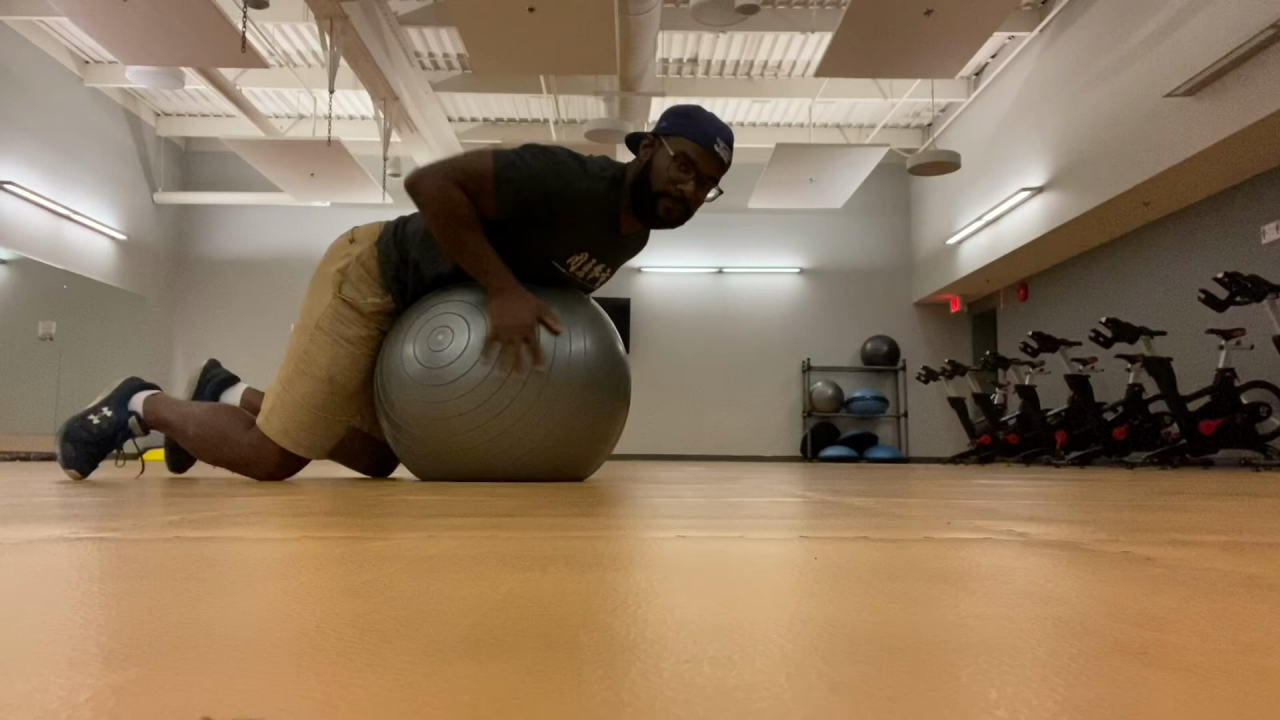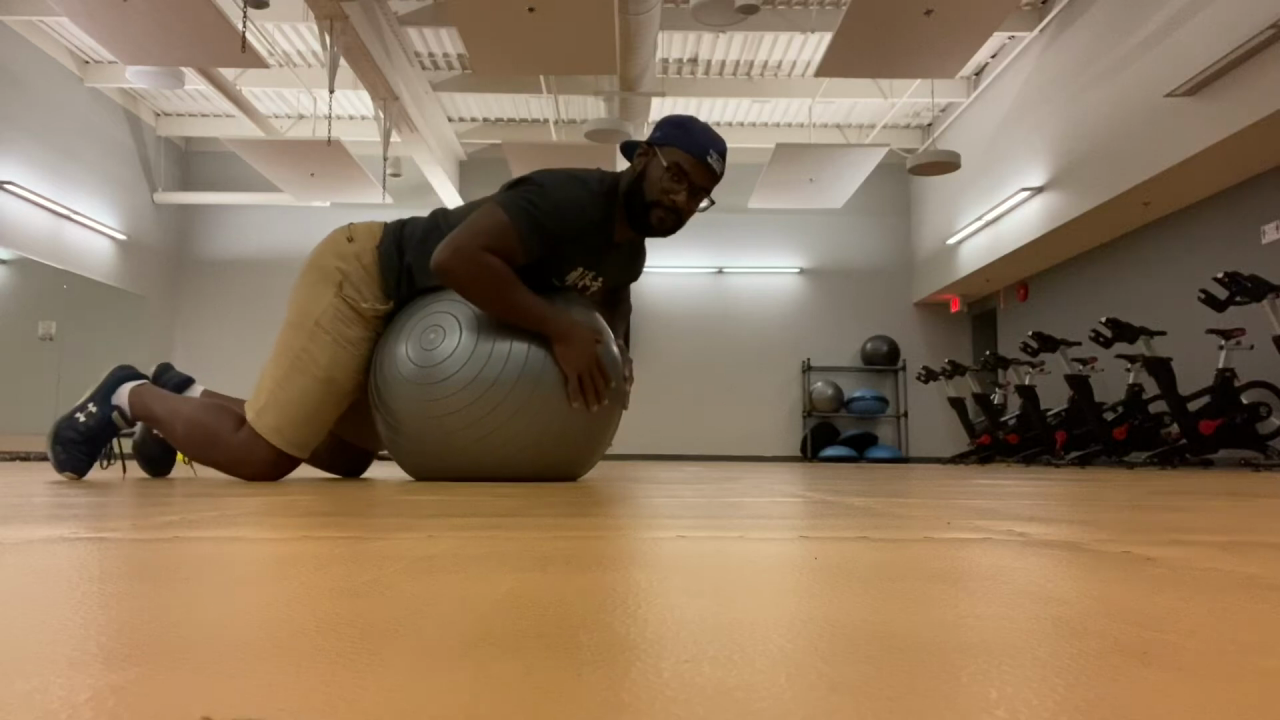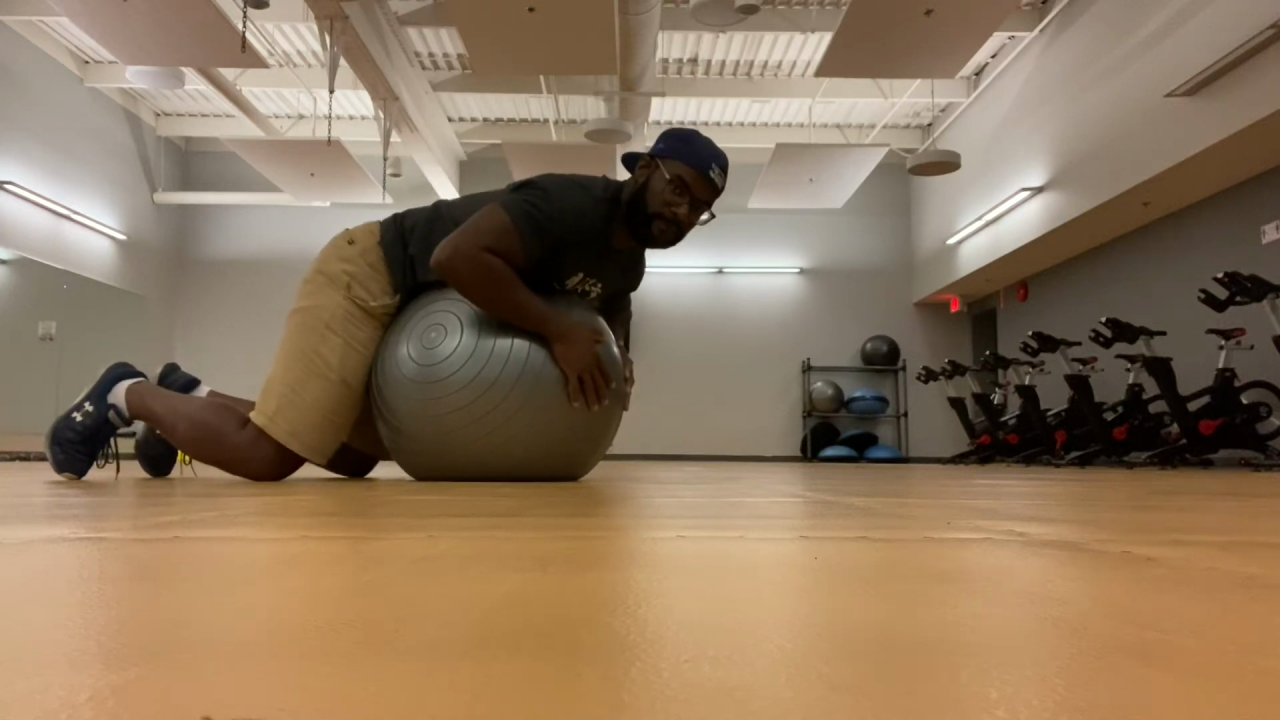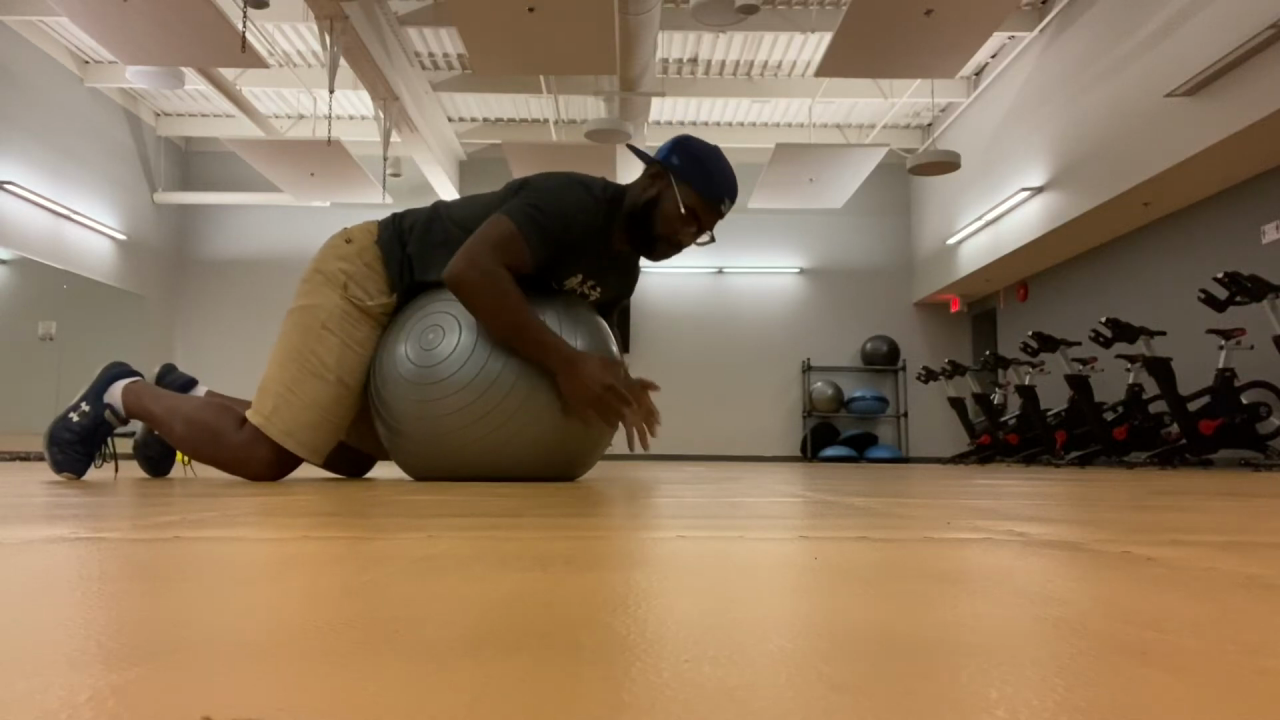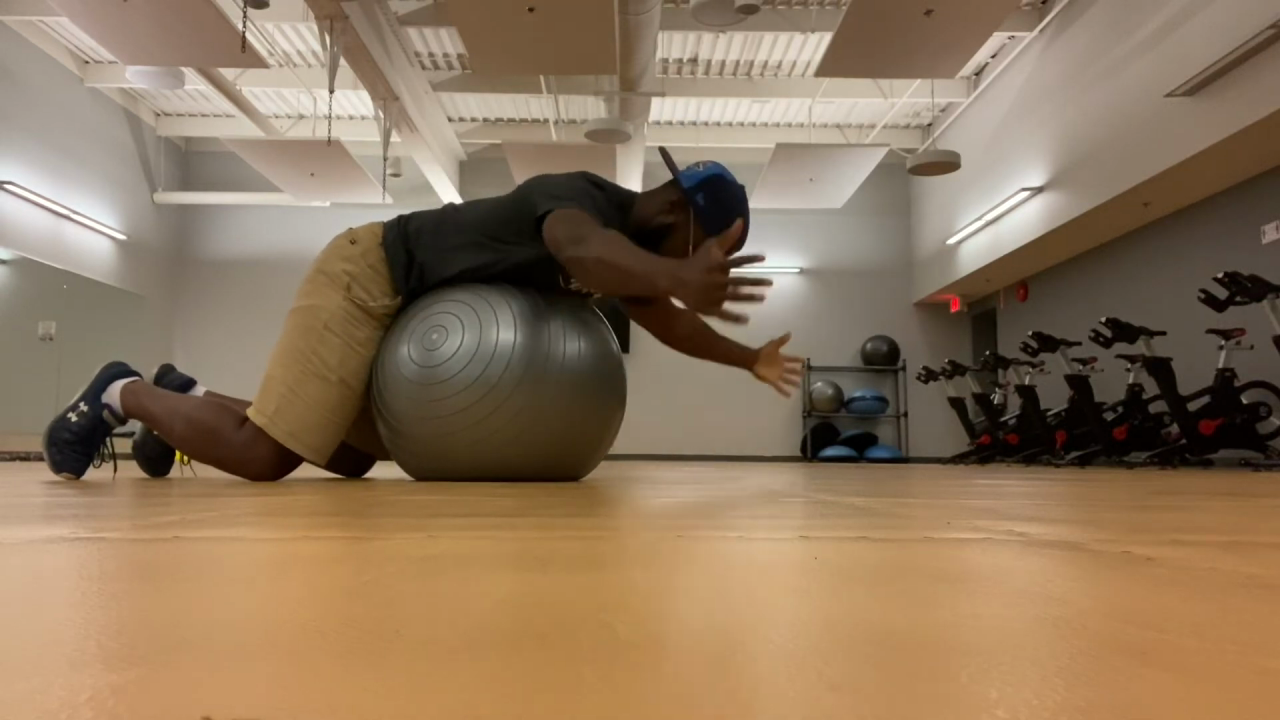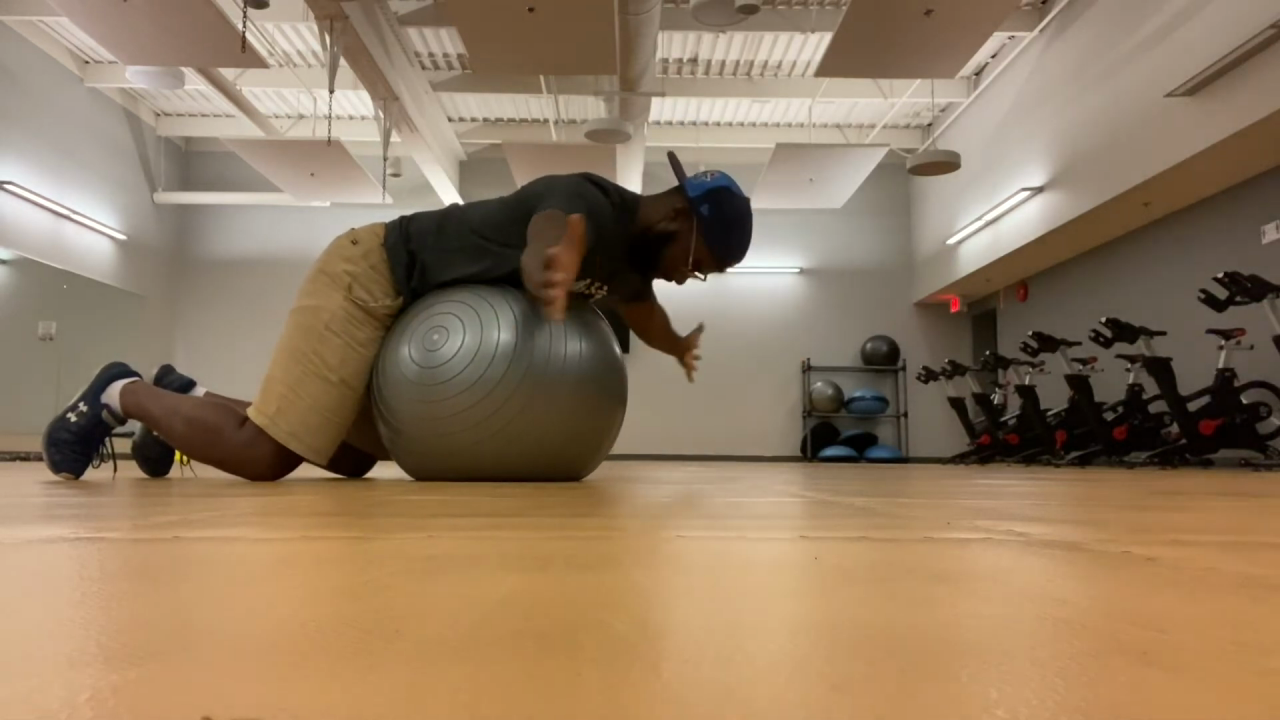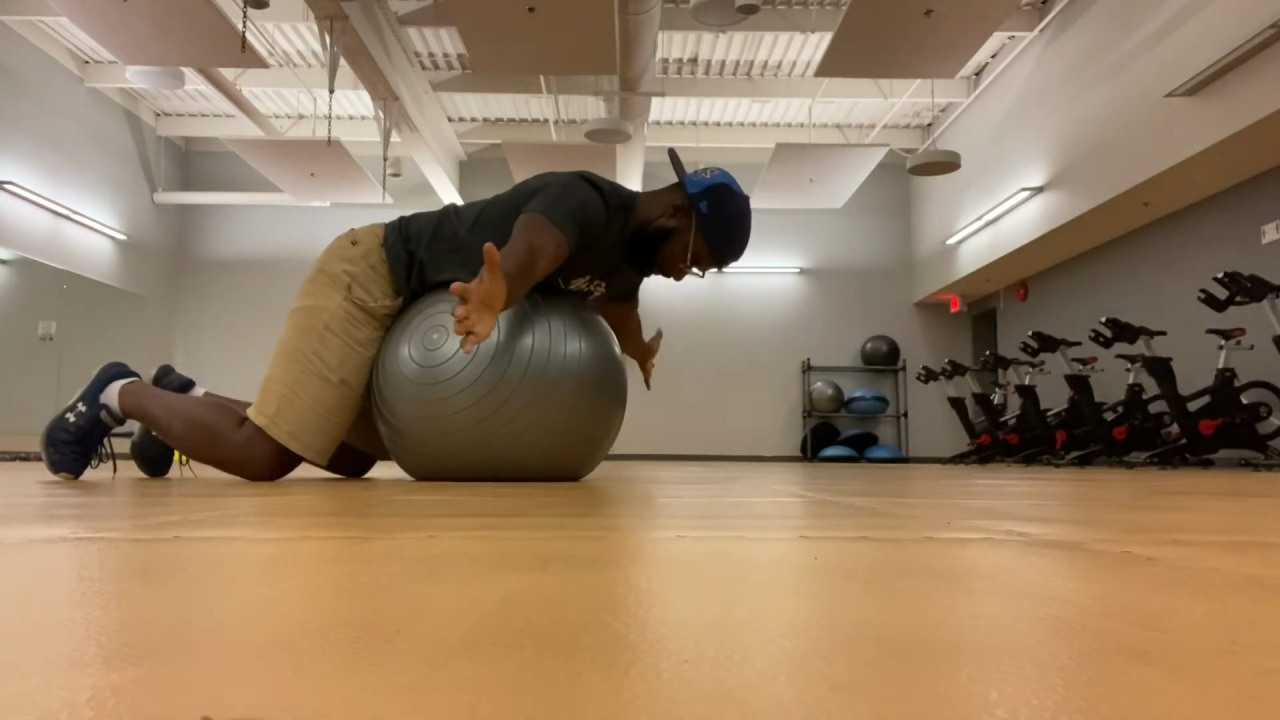
dt=0.7s
person 1, frame 1
left shoulder: (632, 235)
right shoulder: (570, 180)
right elbow: (428, 180)
right wrist: (501, 290)
left hip: (425, 309)
right hip: (374, 279)
left knee: (377, 457)
right knee: (271, 455)
left ankle: (233, 394)
right ankle: (143, 405)
person 1, frame 2
left shoulder: (629, 248)
right shoulder: (568, 199)
left elbow: (612, 298)
right elbow: (456, 259)
left wrist: (615, 348)
right wrist: (559, 331)
left hip: (407, 307)
right hip: (365, 275)
left knee: (346, 457)
right knee: (260, 456)
left ankle: (185, 395)
right ankle: (134, 398)
person 1, frame 3
left shoulder: (627, 263)
right shoulder: (574, 204)
left elbow: (611, 311)
right elbow: (457, 258)
left wrist: (613, 353)
right wrist: (557, 331)
left hip: (416, 309)
right hip: (371, 275)
left knee: (352, 456)
right knee: (264, 454)
left ankle: (192, 395)
right ankle: (129, 395)
person 1, frame 4
left shoulder: (622, 268)
right shoulder: (571, 202)
right elbow: (469, 271)
left wrist: (616, 384)
right wrist: (565, 364)
left hip: (412, 311)
right hip: (369, 275)
left knee: (350, 455)
right knee: (261, 453)
left ankle: (187, 395)
right ankle: (126, 394)
person 1, frame 5
left shoulder: (629, 241)
right shoulder: (581, 199)
left elbow: (664, 314)
right elbow: (584, 253)
left wrist: (749, 356)
right wrist: (681, 274)
left hip: (412, 313)
right hip: (369, 279)
left knee: (349, 457)
right knee: (261, 455)
left ankle: (188, 395)
right ankle: (124, 394)
person 1, frame 6
left shoulder: (631, 237)
right shoulder: (587, 205)
left elbow: (639, 306)
right elbow: (537, 252)
left wrist: (679, 345)
right wrist: (555, 275)
left hip: (407, 307)
right hip: (371, 277)
left knee: (349, 457)
right knee: (262, 455)
left ankle: (186, 396)
right ankle: (124, 394)
person 1, frame 7
left shoulder: (629, 254)
right shoulder: (586, 204)
left elbow: (619, 309)
right elbow: (526, 254)
left wrist: (639, 352)
right wrist: (494, 294)
left hip: (409, 308)
right hip: (370, 277)
left knee: (350, 456)
right knee: (261, 455)
left ankle: (184, 396)
right ankle: (124, 395)
